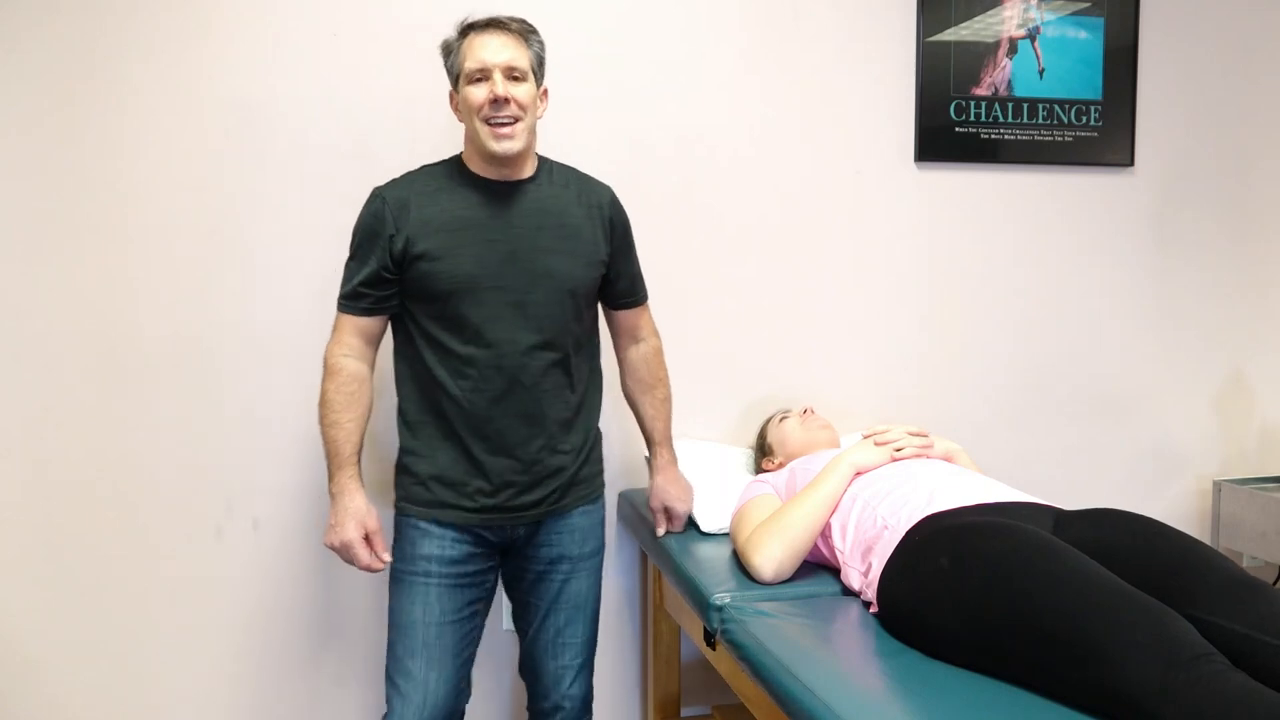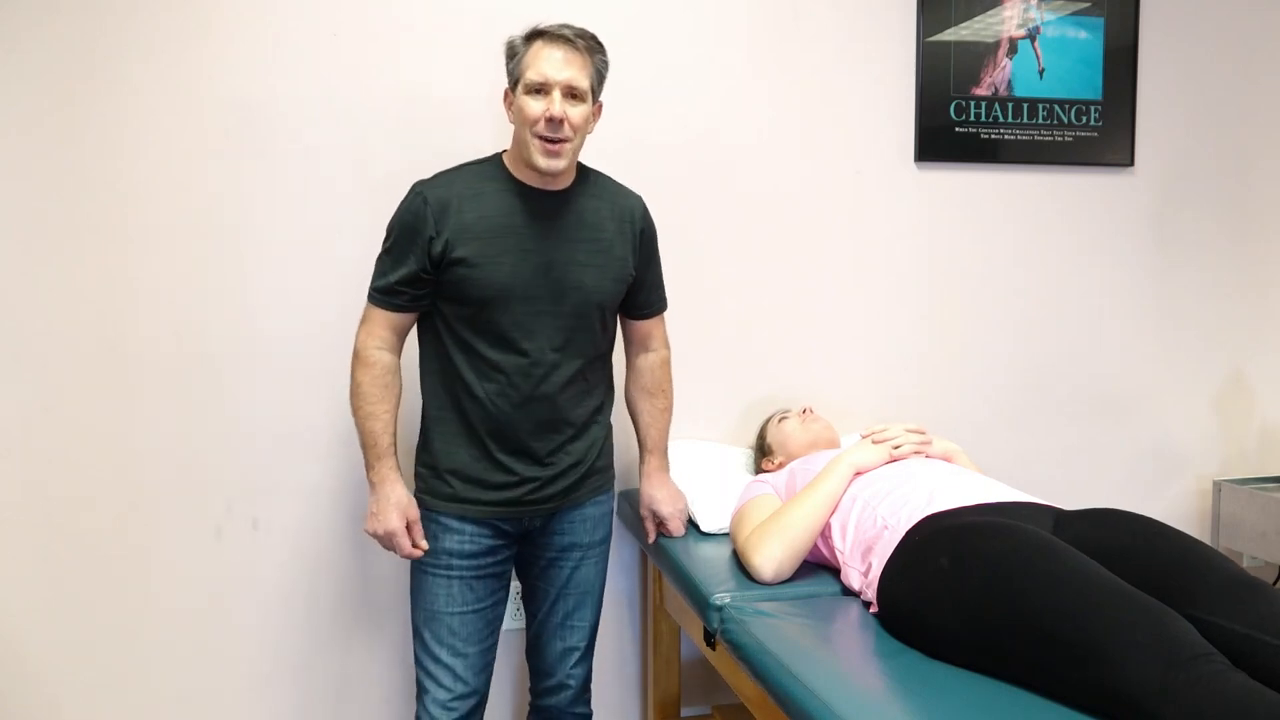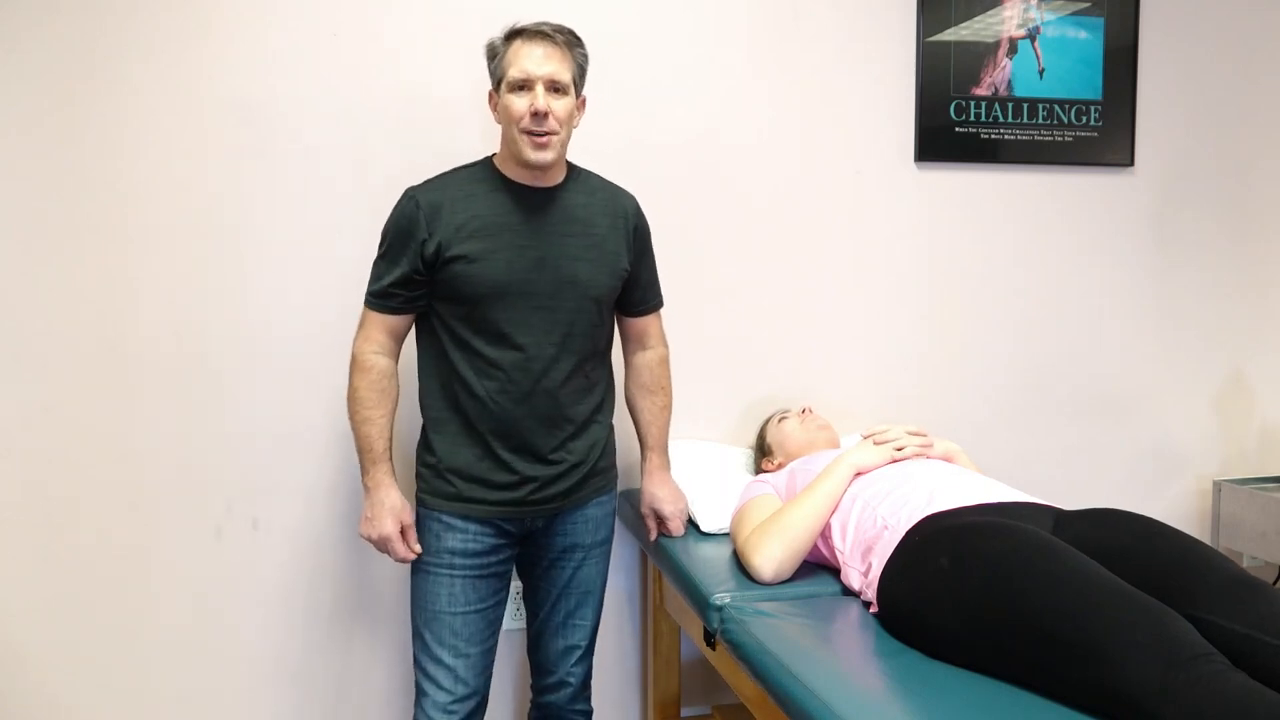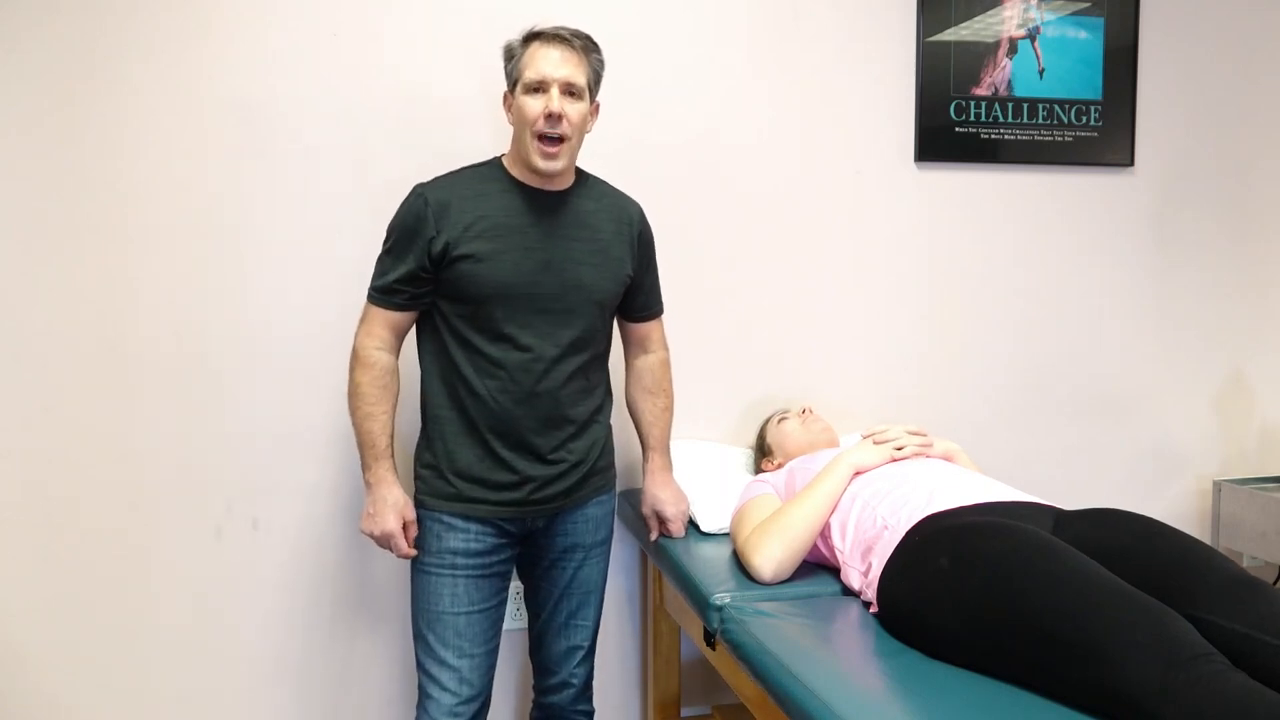
dt=0.7s
person 1, frame 1
left shoulder: (593, 205)
right shoulder: (399, 208)
left elbow: (636, 339)
right elbow: (351, 352)
left wrist: (663, 461)
right wrist: (346, 488)
left hip: (567, 508)
right hip: (442, 511)
person 1, frame 2
left shoulder: (626, 216)
right shoulder: (437, 205)
left elbow: (647, 350)
right elbow: (378, 346)
left wrist: (654, 470)
right wrist: (384, 480)
left hip: (579, 502)
right hip: (460, 505)
person 1, frame 3
left shoulder: (617, 213)
right shoulder: (430, 210)
left elbow: (645, 347)
right elbow: (375, 351)
left wrist: (656, 468)
right wrist: (379, 484)
left hip: (583, 502)
right hip: (461, 507)
person 1, frame 4
left shoulder: (623, 220)
right shoulder: (438, 207)
left elbow: (646, 351)
right elbow: (376, 346)
left wrist: (658, 470)
right wrist: (379, 480)
left hip: (581, 503)
right hip: (461, 507)
person 2, frame 1
left shoulder: (895, 450)
right shoulder: (772, 483)
right elbow: (768, 560)
left wrist: (949, 451)
right wrist: (847, 461)
right knee: (1174, 666)
person 2, frame 2
left shoulder: (890, 451)
right shoulder: (772, 484)
right elbow: (767, 560)
left wrist: (947, 451)
right wrist: (847, 462)
right knee: (1175, 665)
person 2, frame 3
left shoulder: (890, 453)
right shoulder: (772, 485)
right elbow: (767, 561)
left wrist: (948, 451)
right wrist: (849, 463)
right knee: (1173, 665)
person 2, frame 4
left shoulder: (890, 451)
right shoulder: (773, 483)
right elbow: (767, 560)
left wrist: (949, 451)
right wrist: (848, 462)
right knee: (1173, 664)
